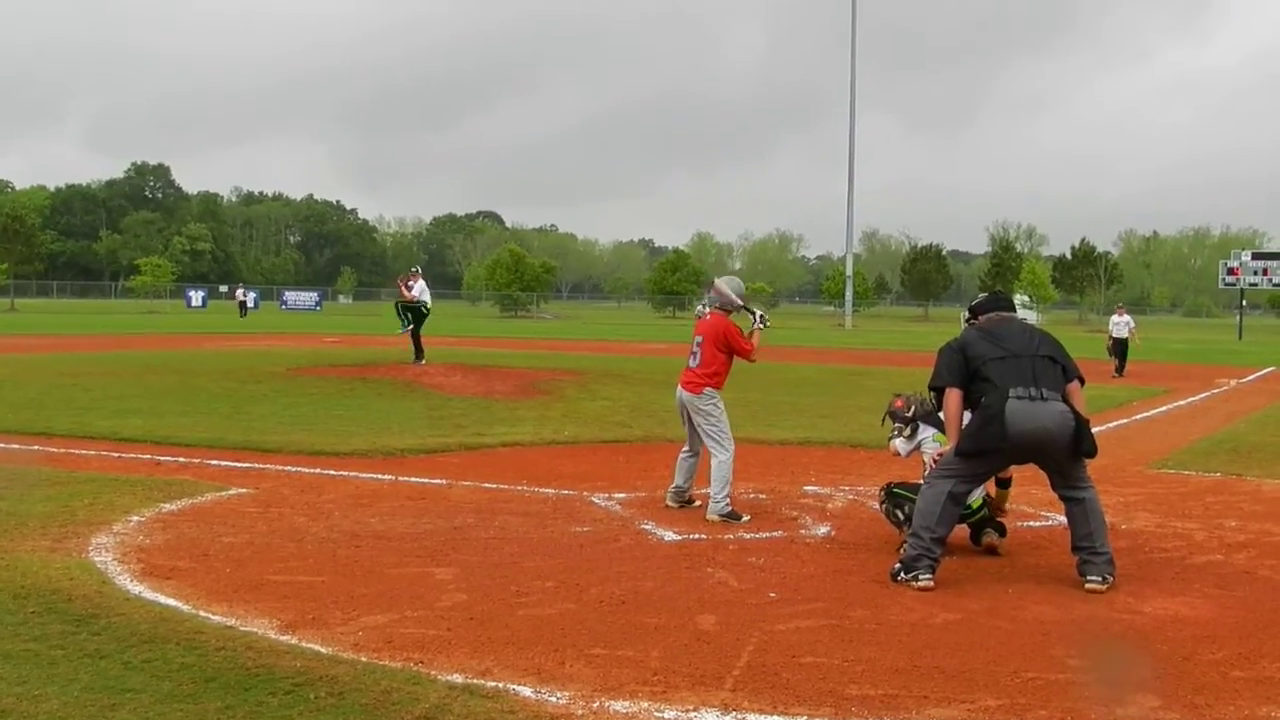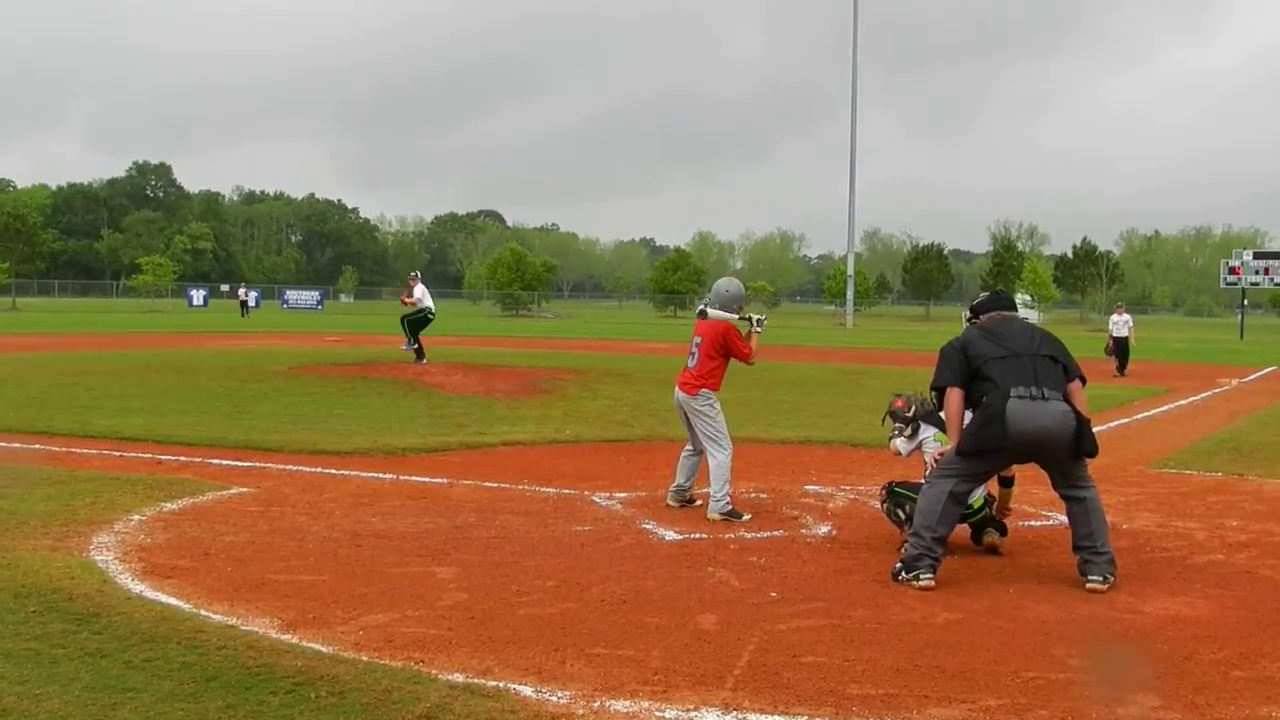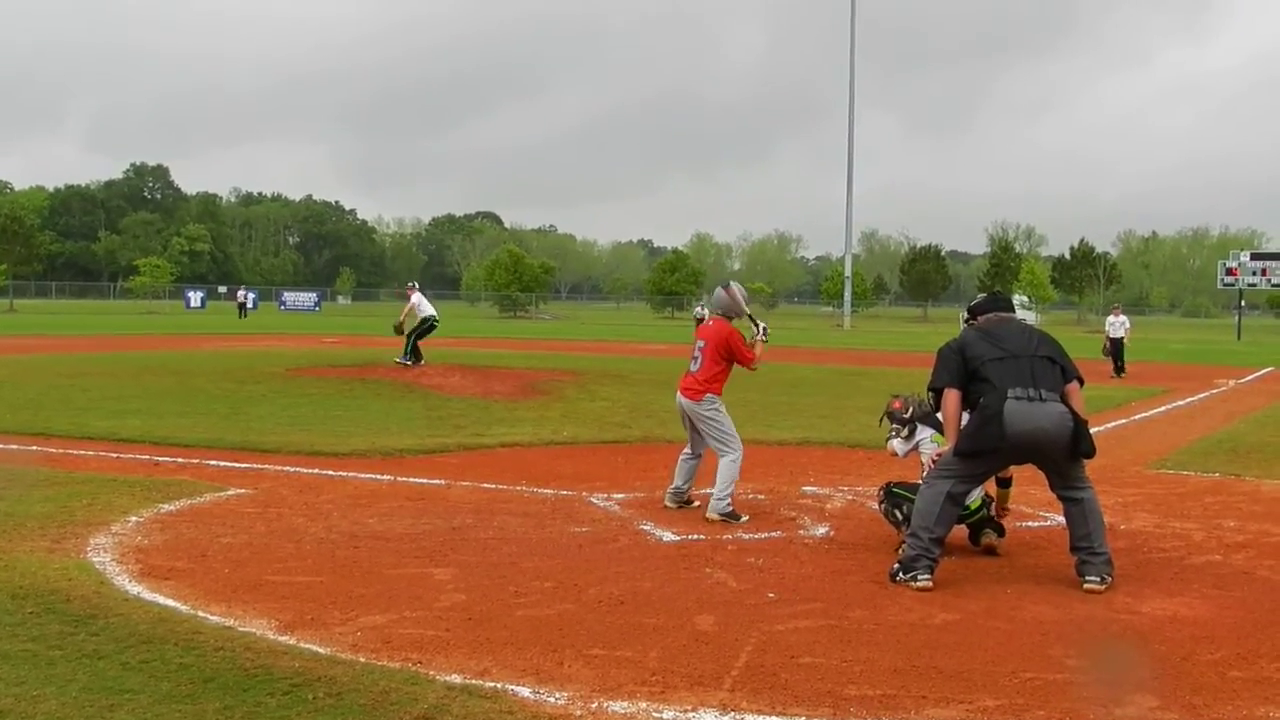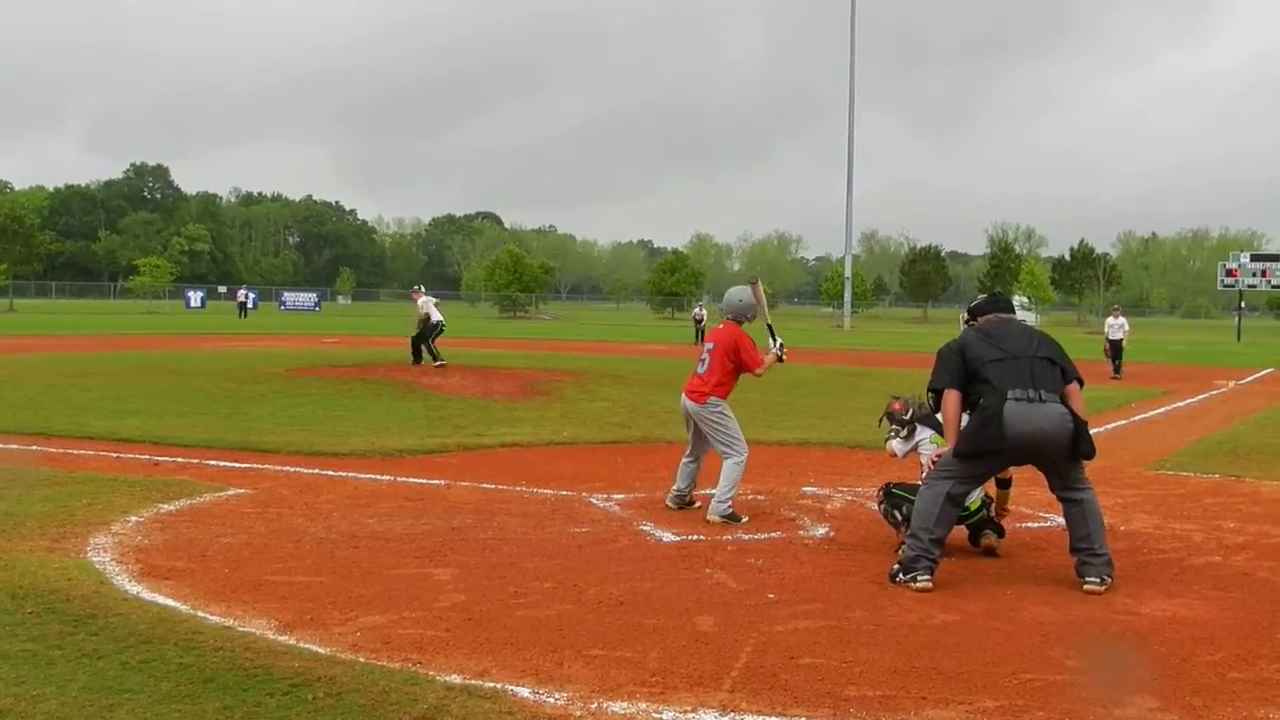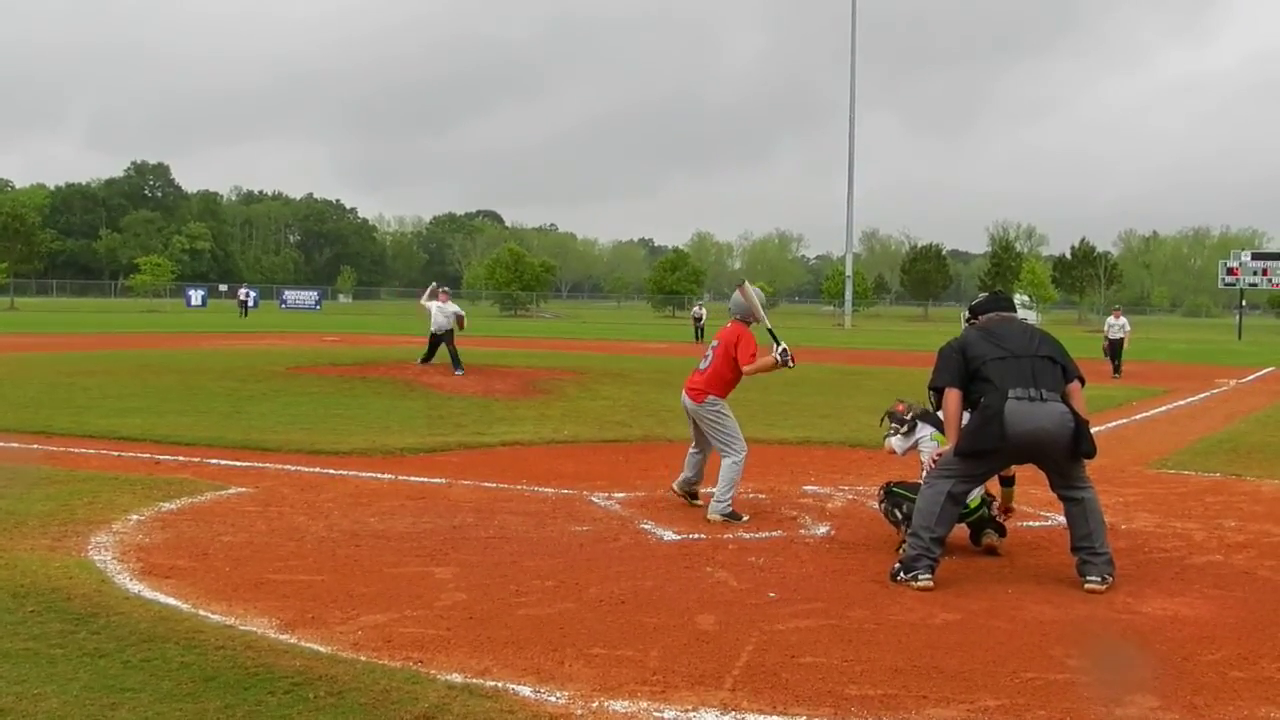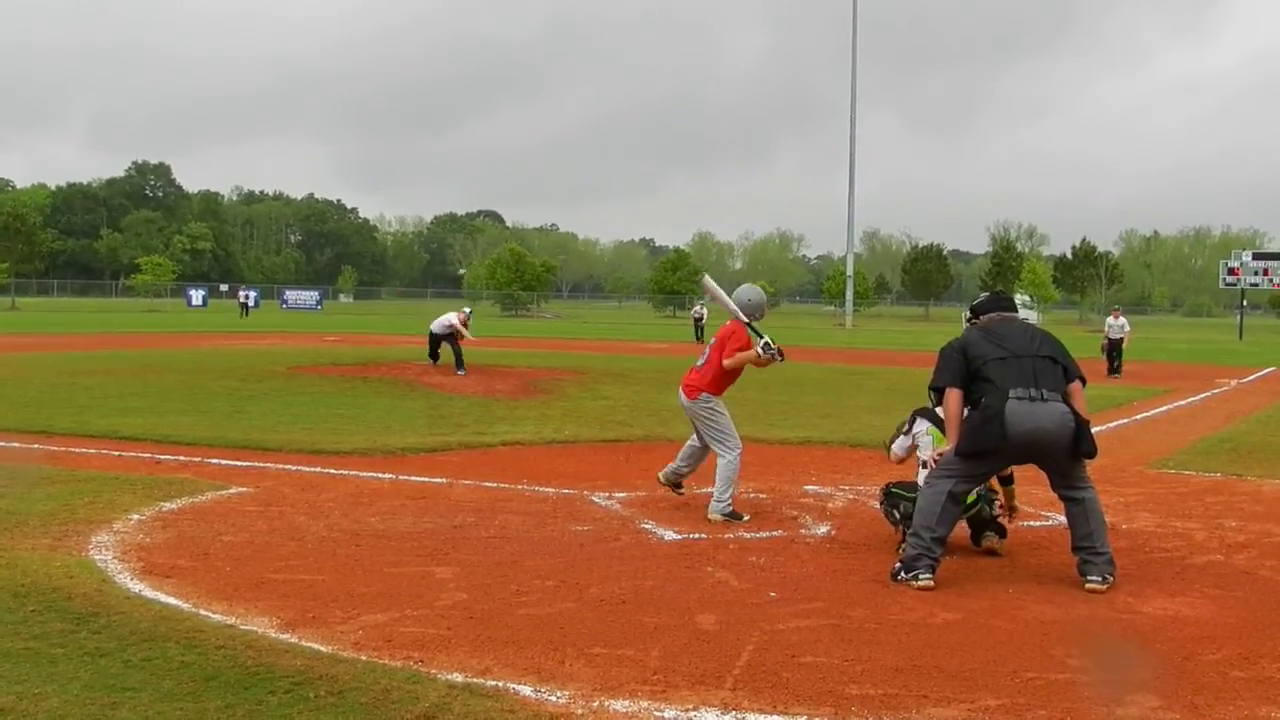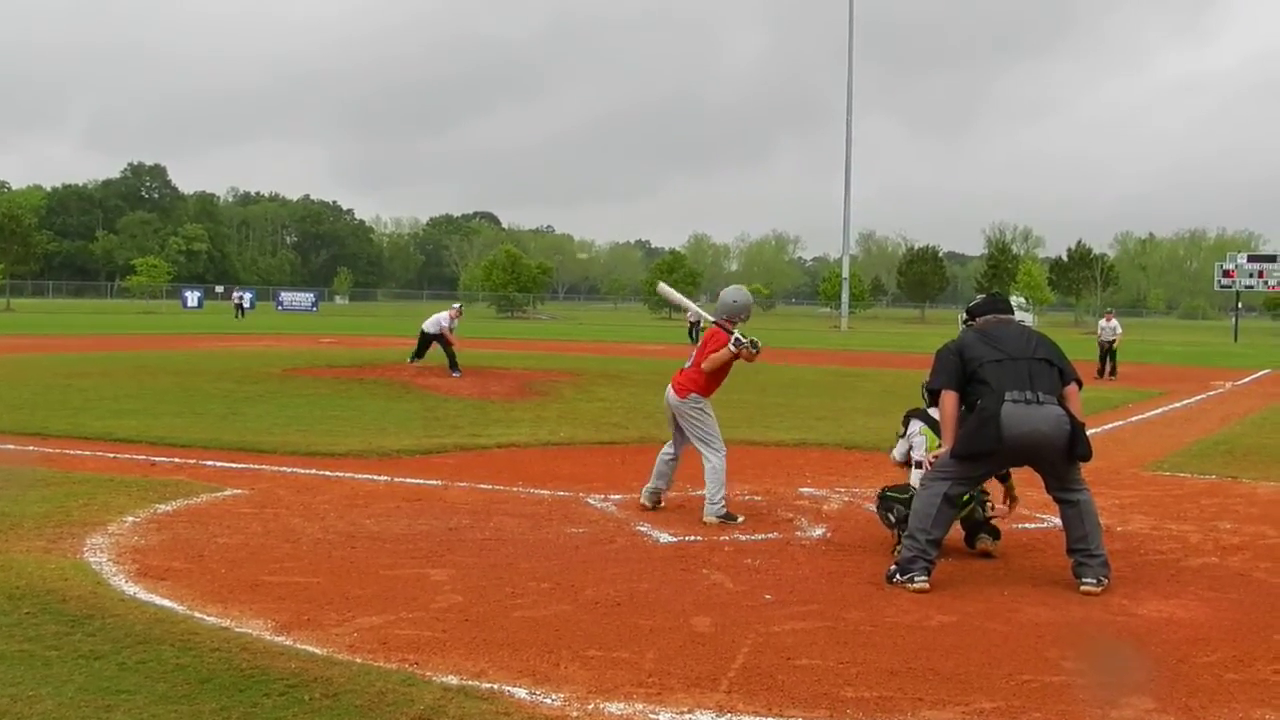
dt=0.2s
person 1, frame 1
left shoulder: (965, 340)
right shoulder: (1043, 337)
left elbow: (953, 392)
right elbow: (1073, 387)
left wrist: (953, 445)
right wrist: (1081, 436)
left hip: (1004, 415)
right hip: (1056, 416)
left knee: (943, 481)
right knee: (1078, 488)
left ankle: (918, 566)
right ankle: (1098, 570)
person 1, frame 2
left shoulder: (967, 340)
right shoulder: (1045, 336)
left elbow: (954, 392)
right elbow: (1075, 386)
left wrist: (954, 444)
right wrist: (1082, 436)
left hip: (1004, 414)
right hip: (1057, 415)
left knee: (944, 480)
right knee: (1080, 487)
left ankle: (919, 566)
right ankle: (1099, 569)
person 1, frame 3
left shoulder: (964, 341)
right shoulder: (1042, 337)
left elbow: (951, 393)
right elbow: (1072, 387)
left wrist: (951, 445)
right wrist: (1079, 437)
left hip: (1002, 415)
right hip: (1055, 416)
left knee: (941, 481)
right knee: (1077, 488)
left ankle: (916, 566)
right ankle: (1096, 570)
person 1, frame 4
left shoulder: (964, 342)
right shoulder: (1043, 339)
left elbow: (952, 394)
right elbow: (1072, 388)
left wrist: (951, 446)
right wrist: (1080, 438)
left hip: (1002, 416)
right hip: (1054, 418)
left knee: (941, 482)
right knee: (1076, 489)
left ankle: (916, 567)
right ankle: (1096, 570)
person 1, frame 5
left shoulder: (965, 341)
right shoulder: (1044, 337)
left elbow: (952, 393)
right elbow: (1074, 387)
left wrist: (952, 445)
right wrist: (1081, 437)
left hip: (1003, 415)
right hip: (1055, 417)
left knee: (942, 481)
right knee: (1077, 488)
left ankle: (917, 566)
right ankle: (1097, 569)
person 1, frame 6
left shoulder: (966, 341)
right shoulder: (1045, 337)
left elbow: (953, 393)
right elbow: (1075, 387)
left wrist: (953, 445)
right wrist: (1082, 437)
left hip: (1004, 415)
right hip: (1056, 416)
left knee: (942, 480)
right knee: (1078, 488)
left ankle: (918, 566)
right ankle: (1097, 569)
person 1, frame 7
left shoulder: (962, 342)
right shoulder: (1041, 339)
left elbow: (949, 395)
right elbow: (1071, 389)
left wrist: (948, 447)
right wrist: (1077, 439)
left hip: (999, 418)
right hip: (1052, 419)
left knee: (938, 483)
right knee: (1073, 491)
left ankle: (913, 568)
right ankle: (1093, 572)
person 2, frame 1
left shoulder: (702, 321)
right shoulder: (726, 326)
right elbow: (751, 355)
left wrist: (753, 329)
right wrist: (757, 327)
left hip: (685, 389)
right hip: (704, 394)
left knee: (692, 446)
right knee: (723, 449)
left ankle: (678, 494)
right ankle: (719, 507)
person 2, frame 2
left shoulder: (703, 322)
right shoulder: (725, 328)
right elbow: (750, 358)
left wrist: (750, 330)
right wrist: (756, 331)
left hip: (683, 390)
right hip: (700, 395)
left knee: (696, 444)
right knee: (721, 449)
left ankle: (678, 494)
right ankle: (720, 506)
person 2, frame 3
left shoulder: (704, 327)
right shoulder: (729, 332)
right elbow: (752, 363)
left wrist: (753, 339)
right wrist: (761, 338)
left hip: (685, 395)
right hip: (704, 400)
left knee: (695, 447)
right knee: (732, 451)
left ankle: (677, 495)
right ankle: (720, 507)
person 2, frame 4
left shoulder: (715, 332)
right shoulder: (739, 336)
left elbow: (739, 364)
right elbow: (758, 370)
left wrist: (770, 355)
right wrist: (775, 352)
left hip: (689, 397)
right hip: (709, 402)
left knee: (696, 450)
right knee: (737, 454)
left ankle: (678, 496)
right ankle: (720, 509)
person 2, frame 5
left shoulder: (726, 330)
right shoulder: (743, 335)
left elbow: (745, 364)
right elbow: (748, 368)
left wrist: (778, 361)
right wrist: (776, 357)
left hip: (690, 393)
right hip: (707, 400)
left knee: (702, 444)
right knee: (735, 452)
left ankle: (686, 485)
right ankle: (720, 508)
person 2, frame 6
left shoulder: (730, 328)
right shoulder: (739, 332)
left elbow: (754, 361)
right elbow: (729, 363)
left wrist: (770, 355)
right wrist: (759, 350)
left hip: (688, 390)
right hip: (702, 396)
left knee: (705, 439)
right knee: (731, 450)
left ankle: (672, 474)
right ankle: (720, 508)
person 2, frame 7
left shoulder: (721, 331)
right shoulder: (722, 334)
left elbow: (748, 357)
right elbow: (706, 366)
left wrist: (751, 349)
right wrist: (732, 348)
left hip: (676, 391)
right hip: (690, 397)
left knee: (677, 445)
right knee: (715, 452)
left ankle: (652, 494)
right ankle: (715, 510)
person 3, frame 1
left shoulder: (923, 426)
left elbow: (894, 448)
right elbow: (1004, 469)
left wrist: (900, 421)
right wrist: (1000, 503)
right hip: (972, 507)
left knee: (887, 493)
right ankle: (988, 532)
person 3, frame 2
left shoulder: (925, 425)
left elbow: (895, 448)
right elbow: (1006, 468)
left wrist: (901, 420)
right wrist: (1003, 503)
right hip: (974, 507)
left knee: (889, 492)
right ankle: (989, 532)
person 3, frame 3
left shoulder: (922, 426)
left elbow: (892, 449)
right elbow: (1003, 469)
left wrist: (898, 421)
right wrist: (1002, 504)
right hip: (971, 508)
left knee: (887, 493)
right ankle: (987, 532)
person 3, frame 4
left shoulder: (921, 426)
left elbow: (891, 449)
right elbow: (1003, 470)
left wrist: (898, 422)
right wrist: (1001, 504)
right hip: (970, 509)
left knee: (886, 494)
right ankle: (986, 533)
person 3, frame 5
left shoulder: (923, 423)
left elbow: (890, 446)
right elbow: (1005, 468)
left wrist: (897, 422)
right wrist: (1006, 502)
right hip: (971, 507)
left knee: (887, 493)
right ankle: (988, 531)
person 3, frame 6
left shoulder: (921, 419)
left elbow: (895, 456)
right wrist: (1010, 500)
right hip: (968, 502)
left knee: (888, 494)
right knee: (986, 492)
right ankle: (988, 533)
person 3, frame 7
left shoulder: (915, 420)
left elbow: (897, 460)
right wrist: (1010, 491)
right hip: (960, 502)
left knee: (885, 498)
right knee: (978, 493)
right ankle: (982, 534)
